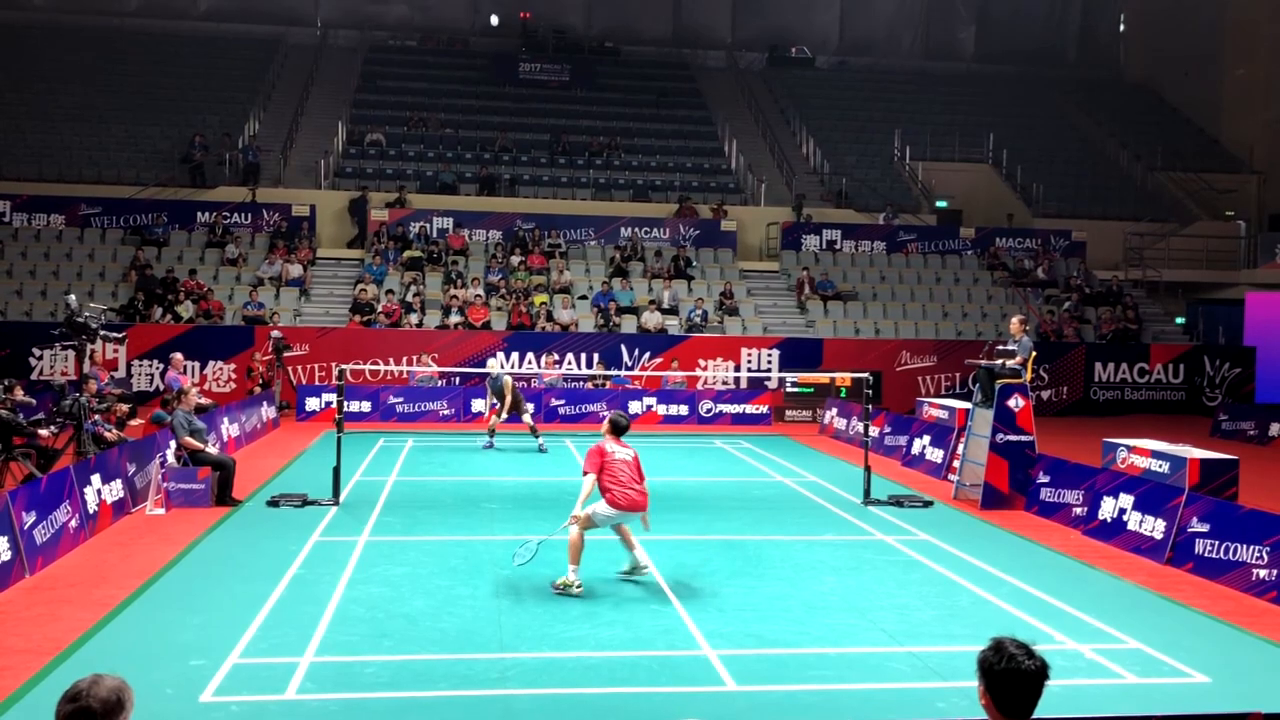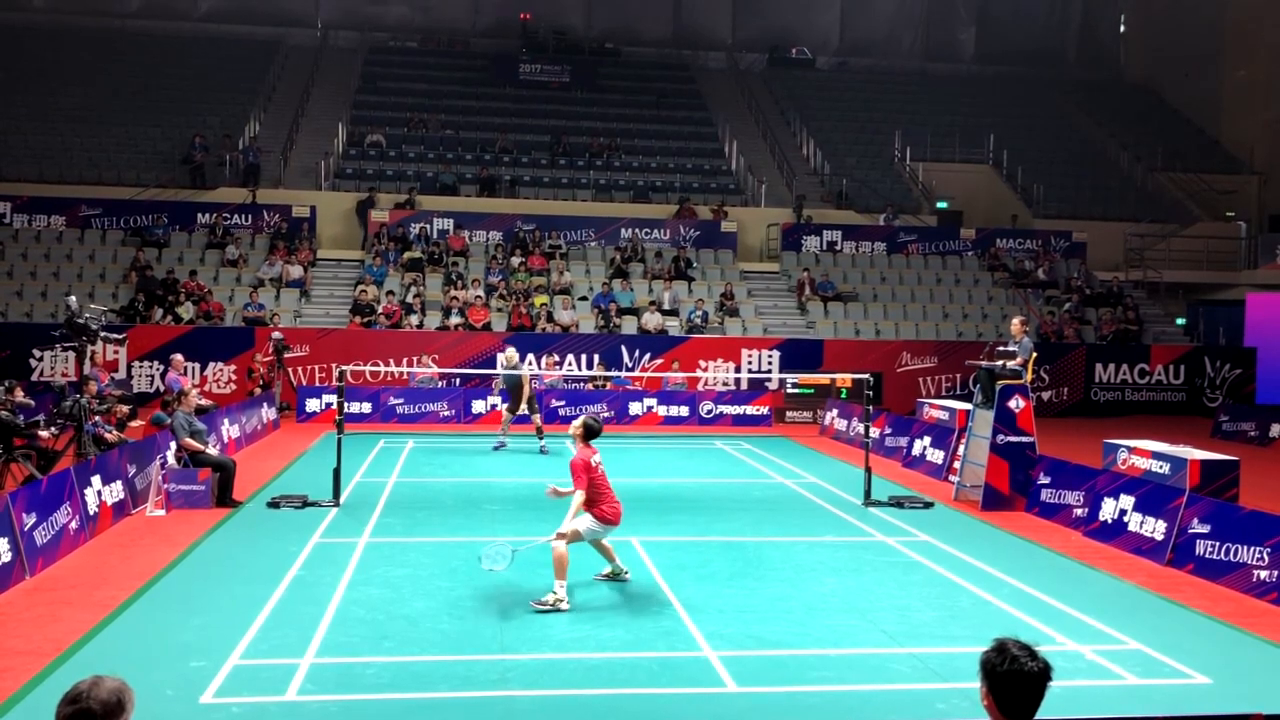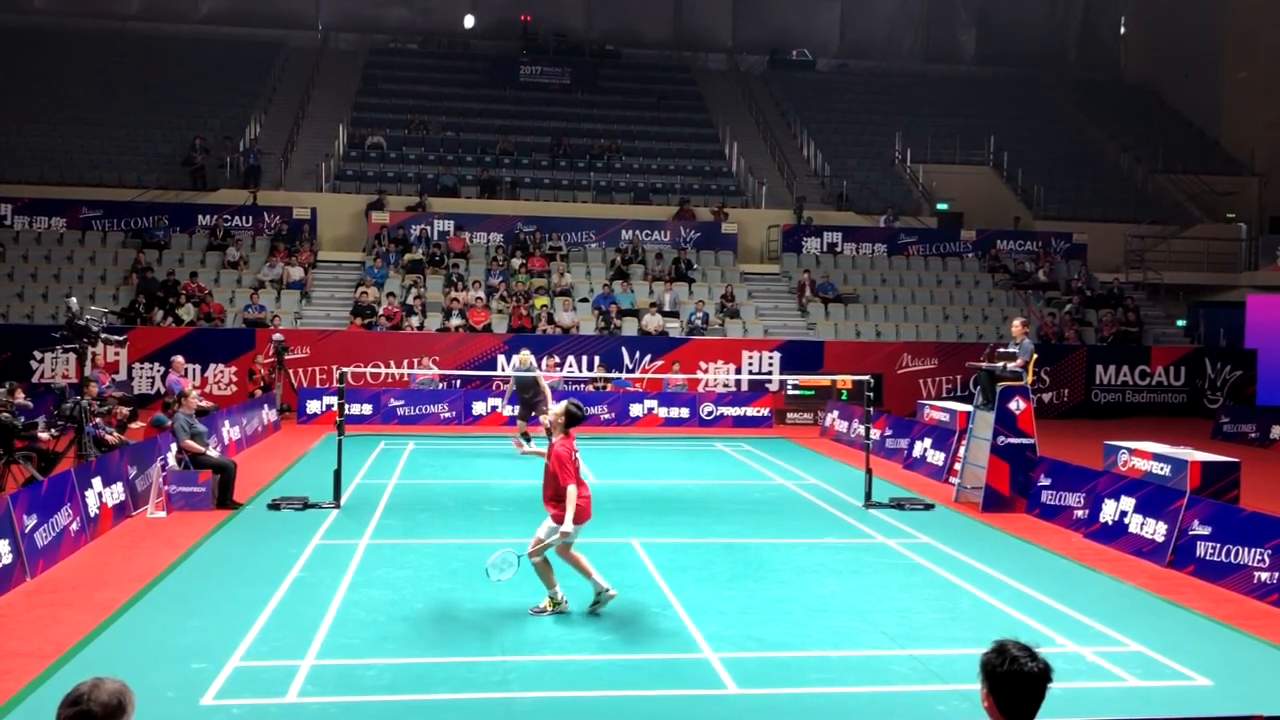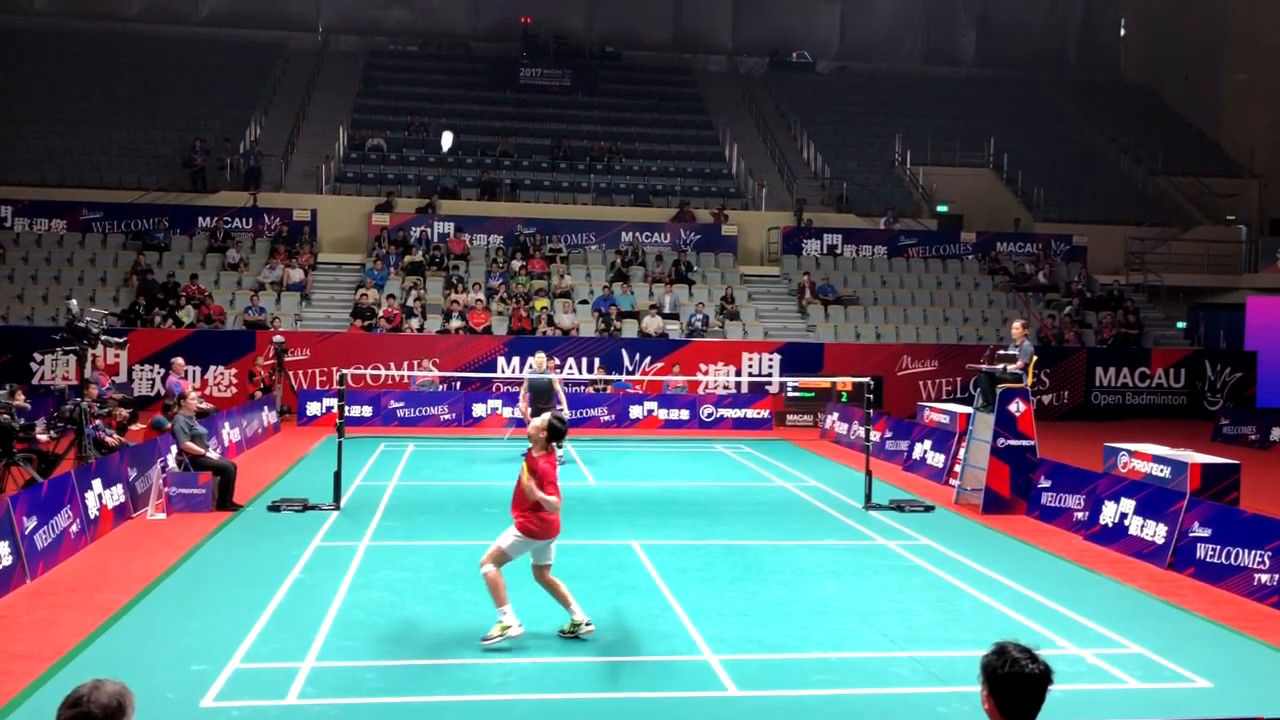
dt=1s
person 1, frame 1
left shoulder: (598, 448)
right shoulder: (630, 451)
left elbow: (590, 479)
left wrist: (578, 507)
right wrist: (644, 514)
left hip: (619, 502)
right hip: (640, 503)
left knee: (577, 526)
right knee: (616, 521)
left ankle: (572, 581)
right ankle: (639, 563)
person 1, frame 2
left shoulder: (579, 459)
right shoulder: (592, 452)
left elbow: (581, 494)
left wrist: (566, 524)
right wrist: (565, 492)
left hip: (602, 514)
right hip: (612, 510)
left knee: (559, 540)
right knee: (592, 536)
left ankle: (559, 596)
right ankle: (618, 570)
person 1, frame 3
left shoulder: (560, 449)
right shoulder: (565, 438)
left elbow: (571, 487)
left wrist: (567, 521)
right wrist: (530, 450)
left hip: (567, 511)
right hip: (580, 506)
left knee: (535, 551)
right knee: (564, 550)
left ankle: (556, 600)
right ankle: (601, 587)
person 1, frame 4
left shoulder: (543, 467)
right shoulder: (541, 448)
left elbow: (555, 506)
right elbow: (533, 435)
left wrist: (537, 495)
left hip: (530, 526)
right hip: (546, 526)
left knee: (488, 564)
right knee: (543, 576)
left ankle: (508, 622)
right ankle: (580, 620)
